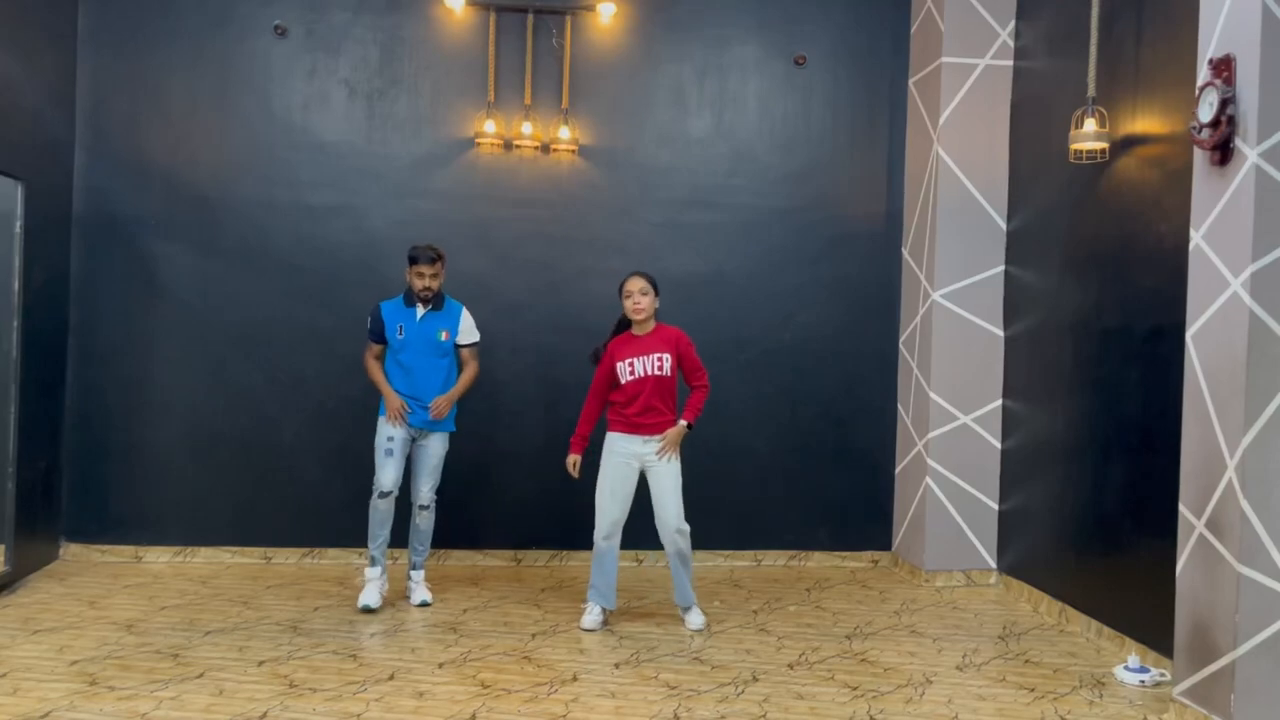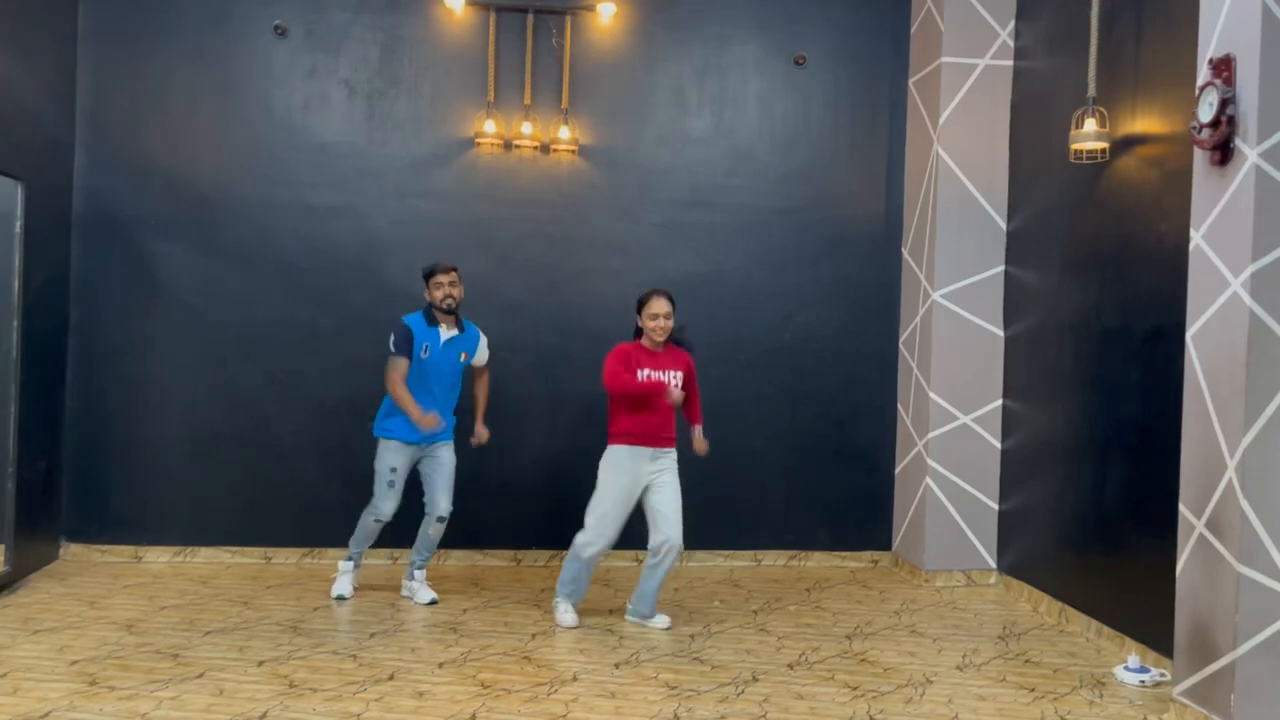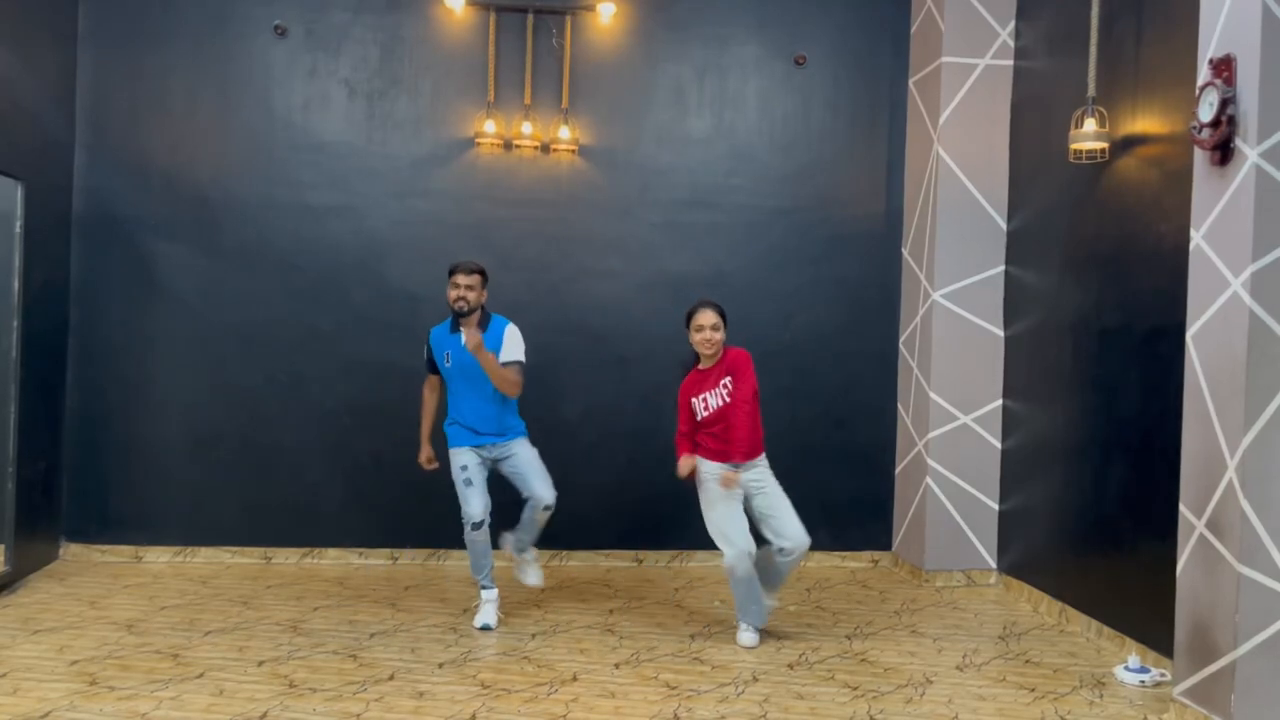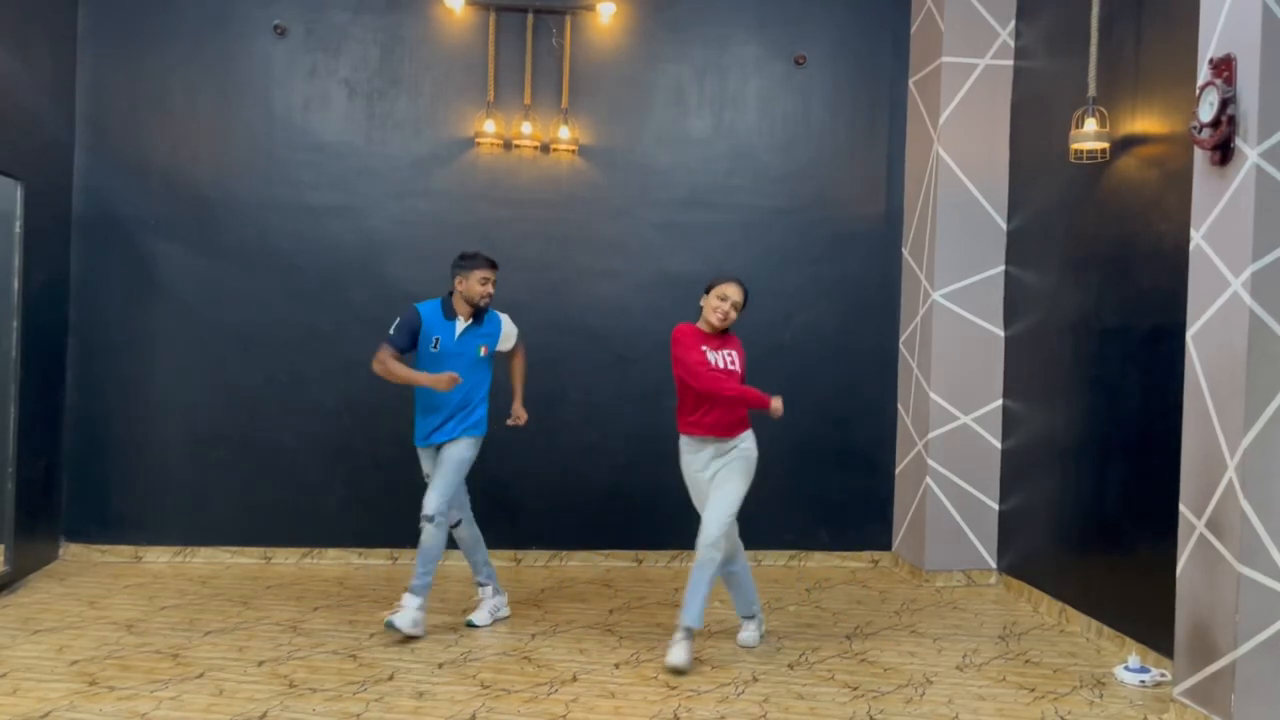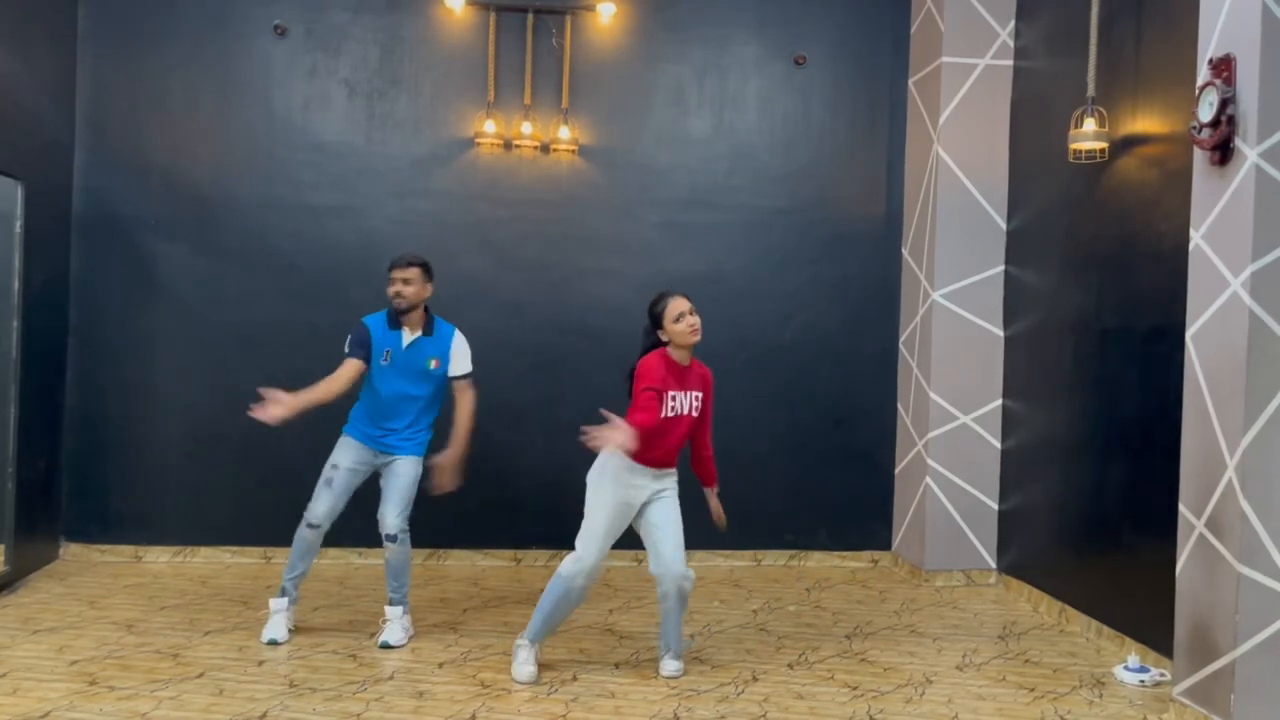
dt=0.7s
person 1, frame 1
left shoulder: (458, 315)
right shoulder: (385, 312)
left elbow: (471, 364)
right elbow: (372, 357)
left wrist: (452, 396)
right wrist: (388, 393)
left hip: (436, 421)
right hip: (396, 415)
left knee: (424, 499)
right knee: (385, 488)
left ankle: (416, 576)
right ankle: (375, 573)
person 1, frame 2
left shoulder: (474, 337)
right shoulder: (408, 328)
left elbow: (481, 374)
right elbow: (393, 380)
left wrist: (479, 420)
right wrist: (417, 415)
left hip: (440, 437)
right hip: (398, 433)
left knee: (441, 510)
right knee: (383, 510)
left ankle: (415, 576)
right ankle: (349, 563)
person 1, frame 3
left shoulder: (506, 331)
right shoulder: (437, 337)
left elbow: (513, 388)
right elbow: (431, 387)
left wrist: (481, 352)
right wrist: (425, 441)
left hip: (509, 436)
right hip: (464, 441)
left knee: (544, 498)
right knee: (476, 516)
left ankle: (520, 546)
right ankle: (488, 597)
person 1, frame 4
left shoulder: (498, 324)
right shoulder: (419, 316)
left elbow: (515, 350)
right elbow: (380, 362)
left wrist: (517, 401)
right wrist: (425, 379)
left hip: (465, 432)
right hip: (428, 433)
left knee: (435, 510)
right knee: (457, 517)
left ankle: (415, 603)
right ankle: (492, 595)
person 1, frame 5
left shoulder: (449, 339)
right shoulder: (370, 328)
left elbow: (465, 397)
right elbow: (342, 378)
left wrist: (454, 451)
right wrist: (292, 404)
left hip: (408, 448)
right hip: (360, 438)
left knee: (393, 527)
right knee: (317, 517)
left ankle: (398, 614)
right ankle: (284, 604)
person 2, frame 1
left shoulder: (675, 339)
right shoulder: (614, 348)
left elbow: (700, 384)
right elbow: (596, 399)
left wrist: (683, 425)
right wrist: (577, 446)
left hip: (662, 443)
right hip: (620, 443)
left knee: (673, 525)
right knee: (607, 524)
left ankle: (687, 603)
right ankle: (598, 602)
person 2, frame 2
left shoulder: (682, 359)
right shoulder: (626, 352)
left elbow: (691, 393)
right elbow: (612, 382)
left wrist: (697, 427)
right wrist: (662, 389)
left hip: (664, 459)
right hip: (626, 454)
left knee: (669, 541)
right knee: (598, 534)
left ankle: (641, 607)
right ankle: (566, 597)
person 2, frame 3
left shoulder: (739, 360)
right shoulder: (688, 387)
left elbow: (743, 410)
right elbow: (686, 435)
left wrist: (735, 467)
right wrist: (685, 459)
left hip: (754, 467)
right hip: (712, 473)
left knee: (795, 543)
right knee: (739, 550)
left ankle: (760, 582)
right ankle: (749, 620)
person 2, frame 4
left shoulder: (734, 345)
right shoulder: (684, 336)
right elbow: (712, 384)
right wrist: (765, 401)
left hip: (737, 447)
right hip: (696, 449)
left knee: (713, 534)
right knee: (724, 536)
left ankle: (686, 629)
right ankle: (750, 616)
person 2, frame 5
left shoulder: (703, 376)
right shoulder: (652, 366)
left elbow: (701, 438)
right elbow: (645, 414)
left wrist: (710, 489)
right wrist: (628, 435)
left hip: (662, 482)
right hip: (620, 472)
left knee: (674, 573)
right knee: (584, 562)
left ankle: (671, 649)
right ankle: (529, 641)
